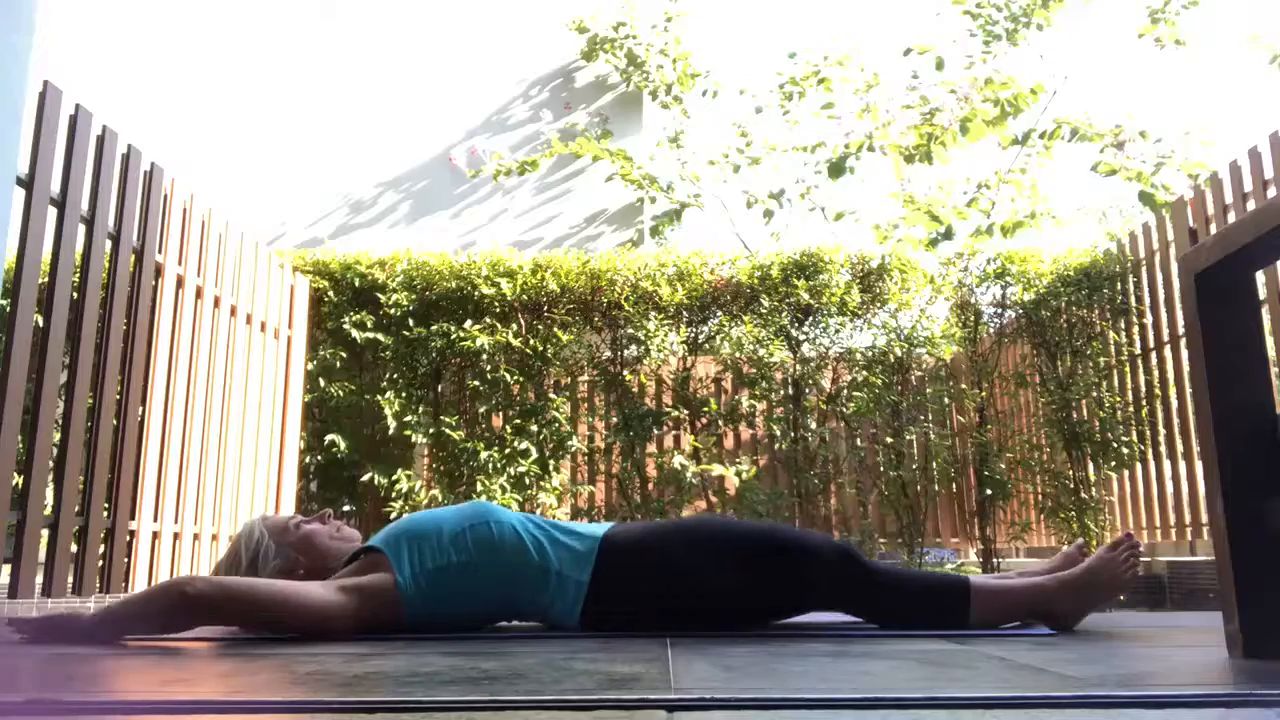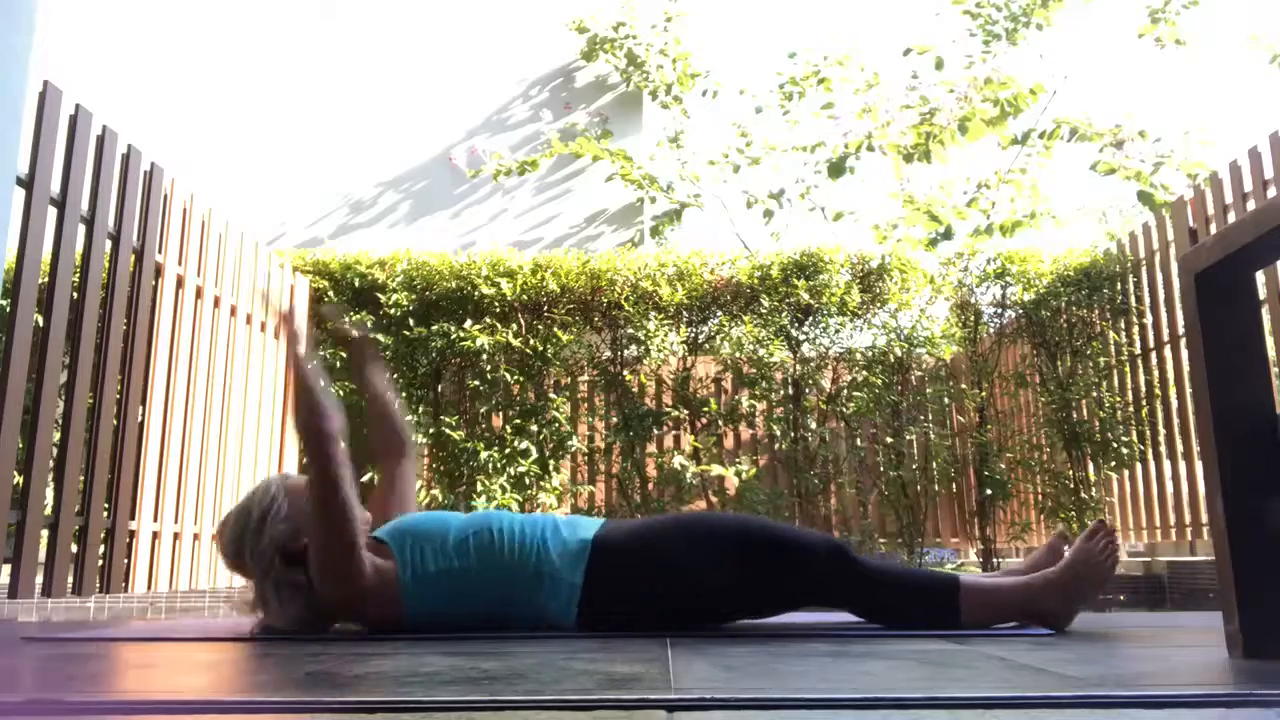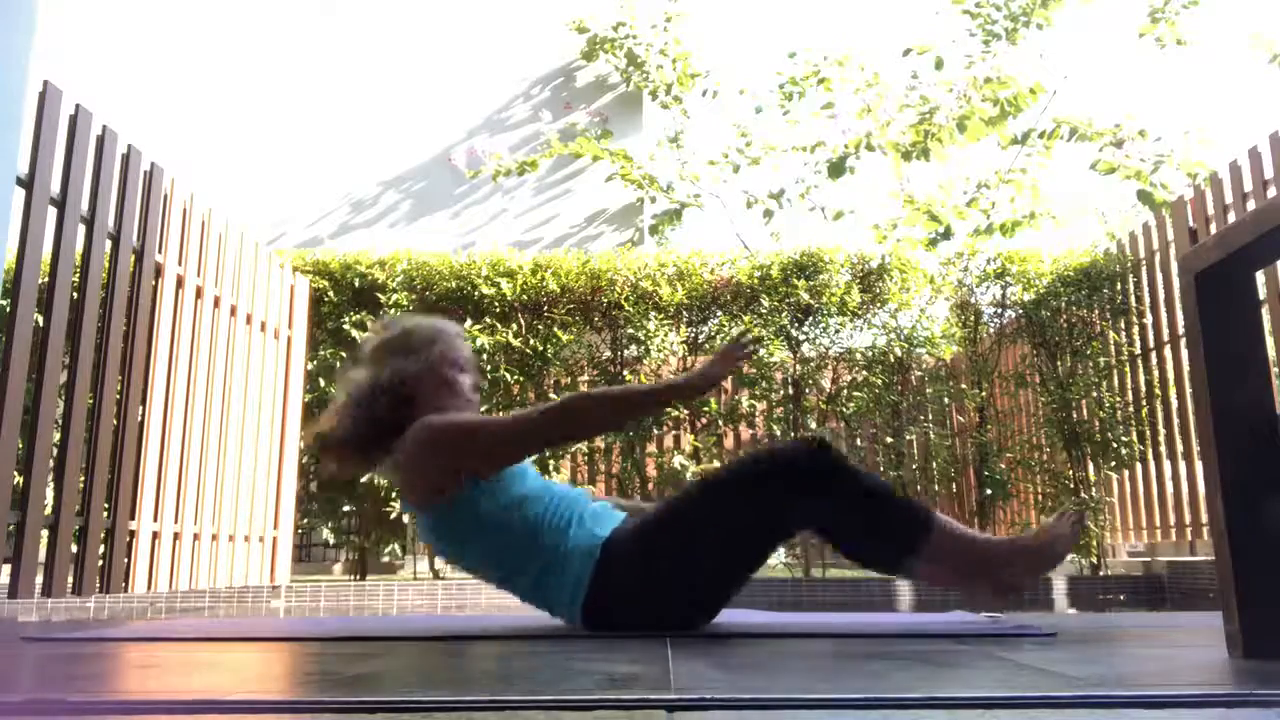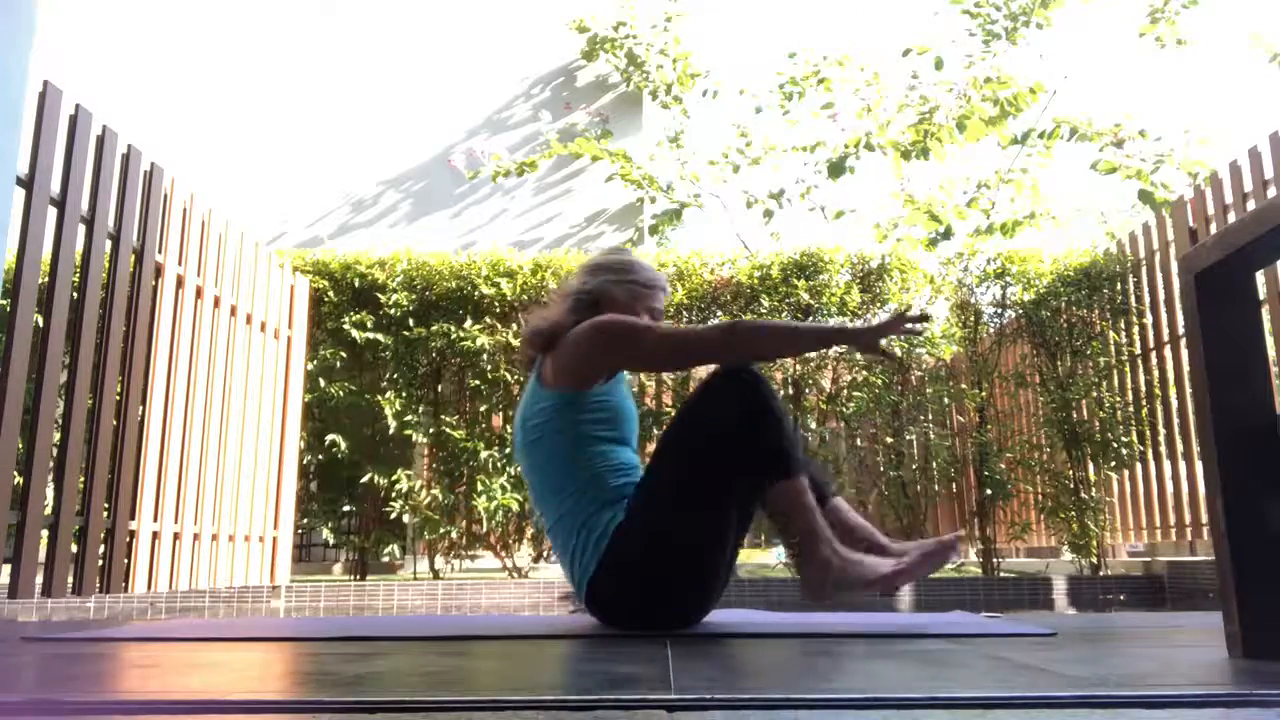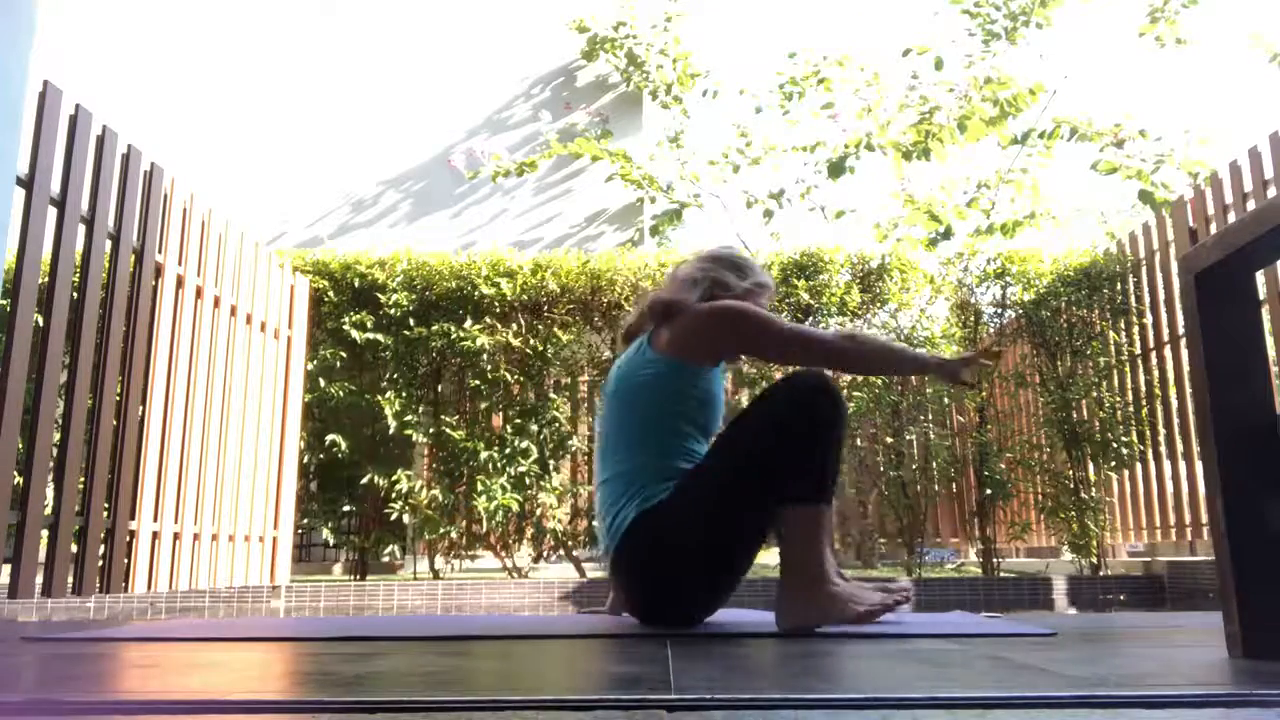
dt=0.3s
person 1, frame 1
left shoulder: (371, 563)
right shoulder: (359, 595)
right elbow: (201, 595)
left hip: (619, 551)
right hip: (618, 584)
left knee: (822, 559)
right knee: (832, 574)
left ankle: (1033, 590)
right ankle: (1045, 596)
person 1, frame 2
left shoulder: (386, 544)
right shoulder: (364, 582)
left elbow: (396, 446)
right elbow: (328, 477)
left wrist: (365, 366)
right wrist: (302, 374)
left hip: (606, 554)
right hip: (613, 586)
left knee: (812, 559)
right knee: (825, 573)
left ankle: (1014, 592)
right ankle: (1029, 598)
person 1, frame 3
left shoulder: (451, 457)
right shoulder: (430, 442)
right elbow: (567, 420)
left wrist: (681, 489)
right wrist: (691, 380)
left hip: (621, 580)
right hip: (627, 591)
left knee: (791, 487)
right knee: (809, 468)
left ankle: (962, 560)
right ankle: (996, 558)
person 1, frame 4
left shoulder: (574, 376)
right shoulder: (591, 341)
right elbow: (720, 340)
right wrist: (854, 335)
left hip: (631, 585)
right hip: (639, 579)
left knee: (756, 450)
right knee: (739, 388)
left ankle: (880, 551)
right ankle: (822, 560)
person 1, frame 5
left shoulder: (651, 347)
right shoulder: (710, 319)
right elbow: (835, 350)
left wrist: (622, 590)
right wrist: (938, 365)
left hip: (651, 569)
right hip: (667, 563)
right knee: (810, 396)
left ankle: (815, 576)
right ankle: (807, 589)
